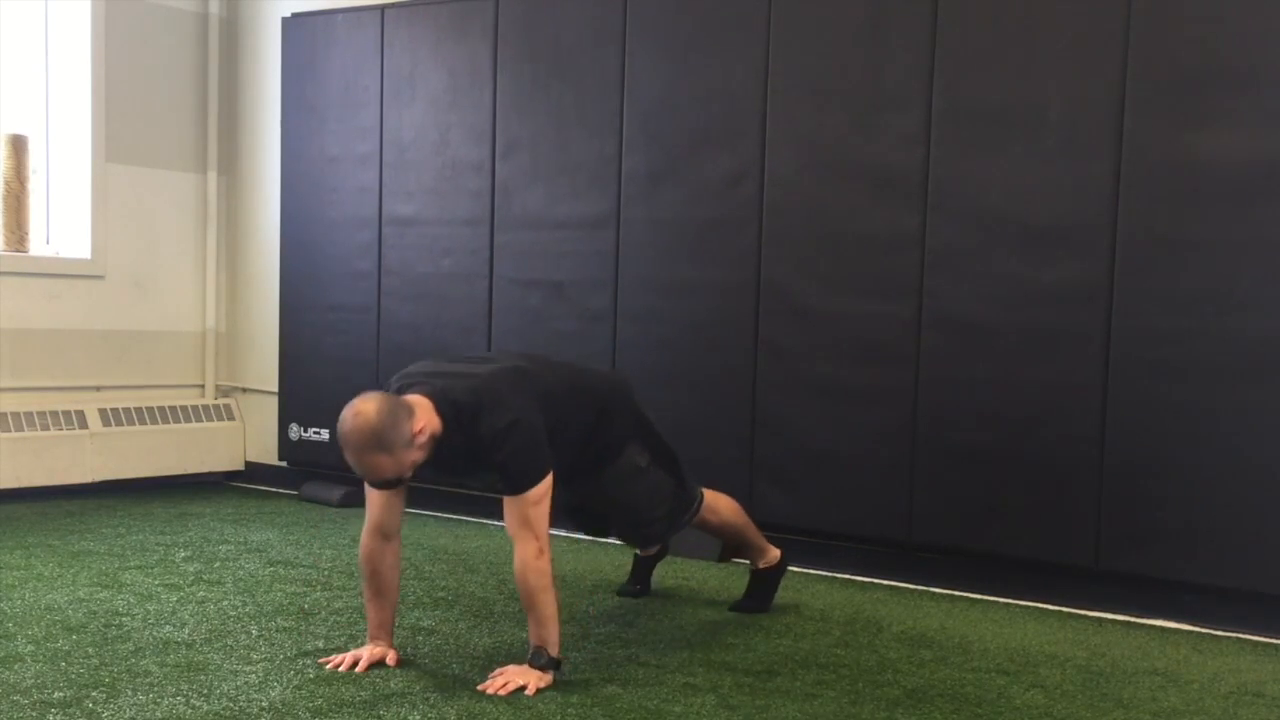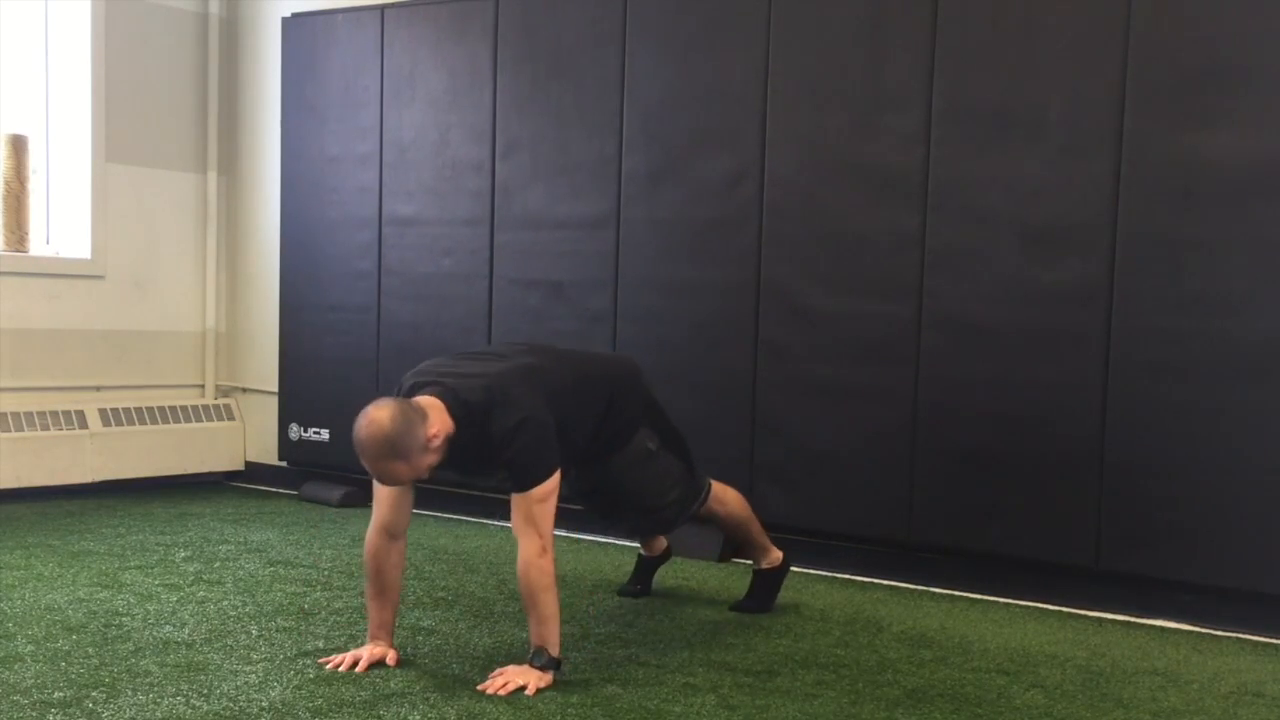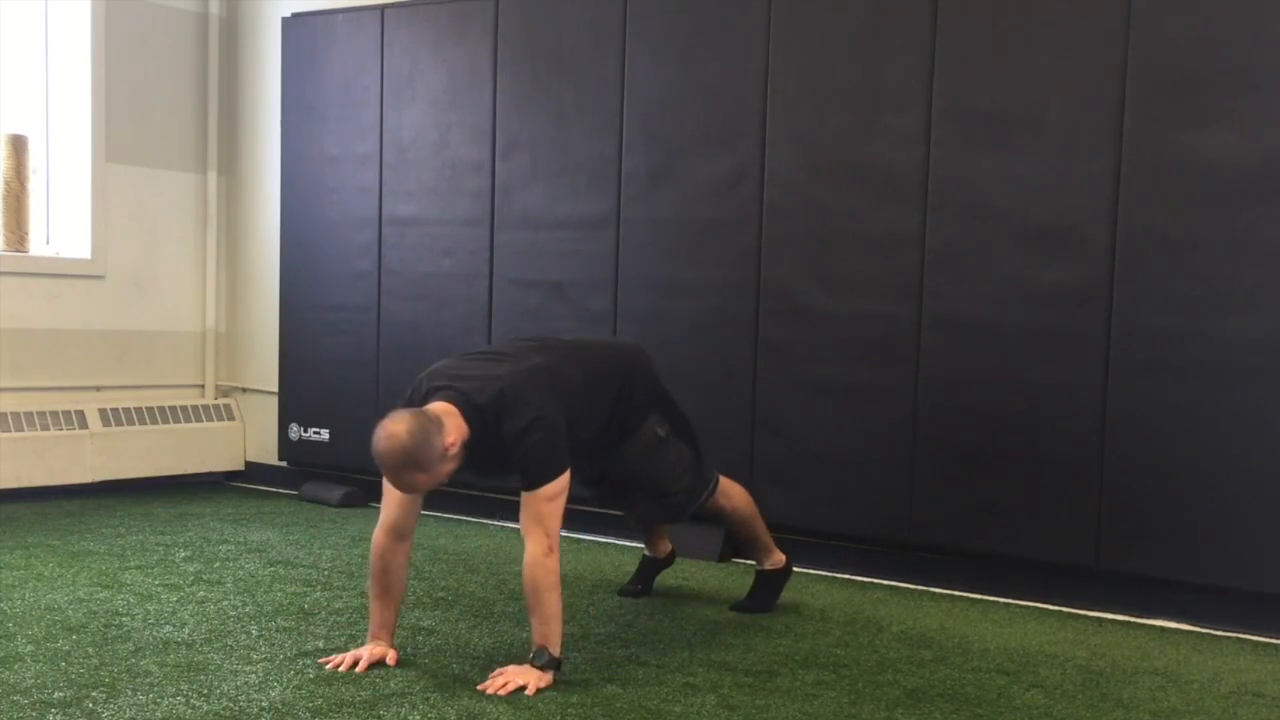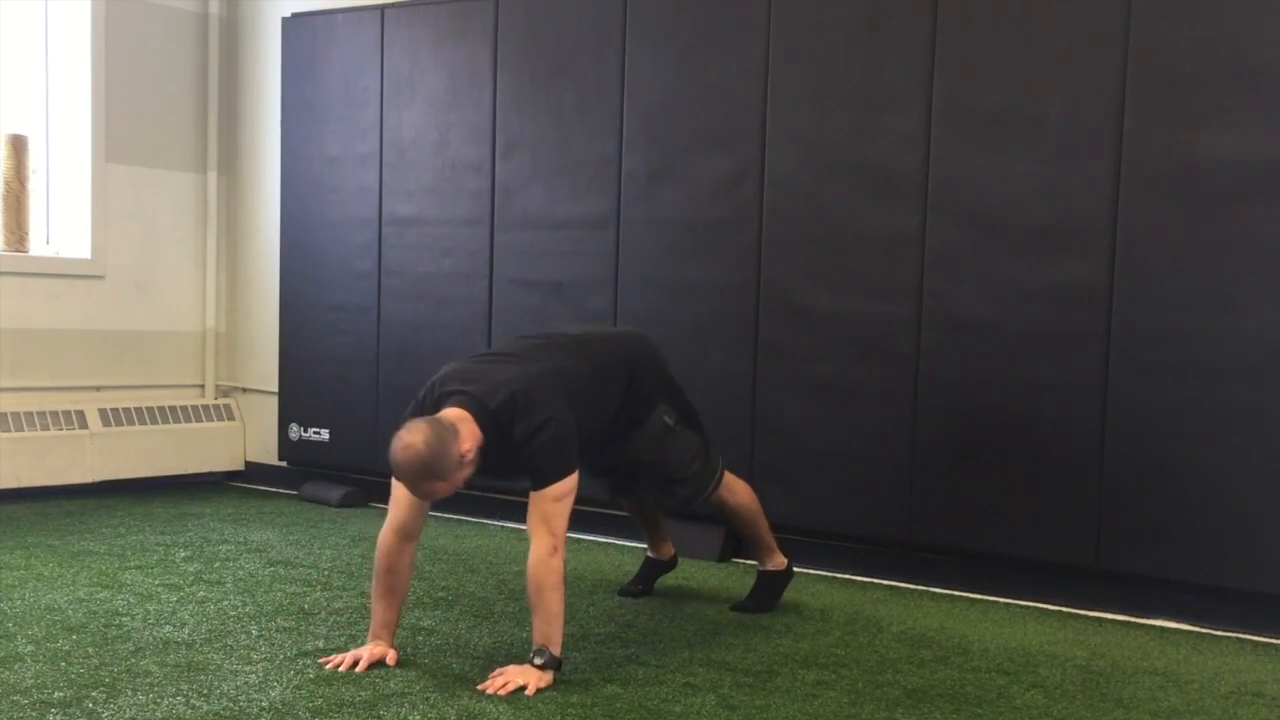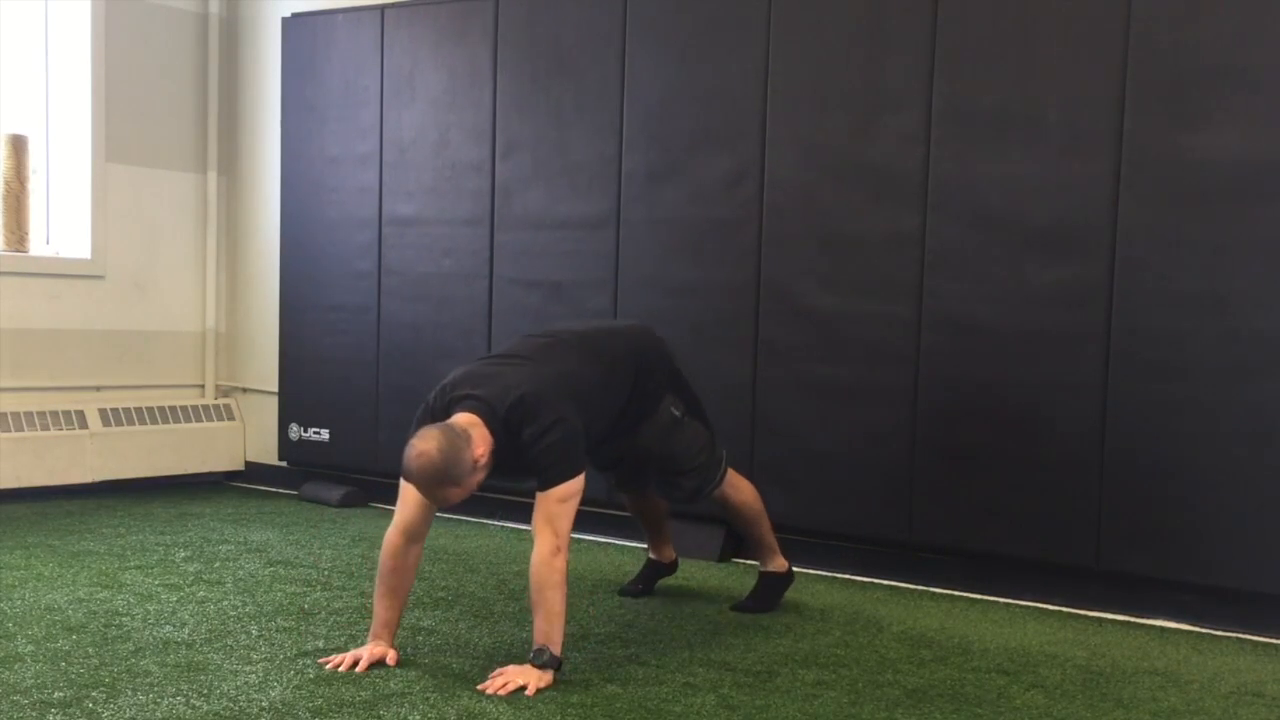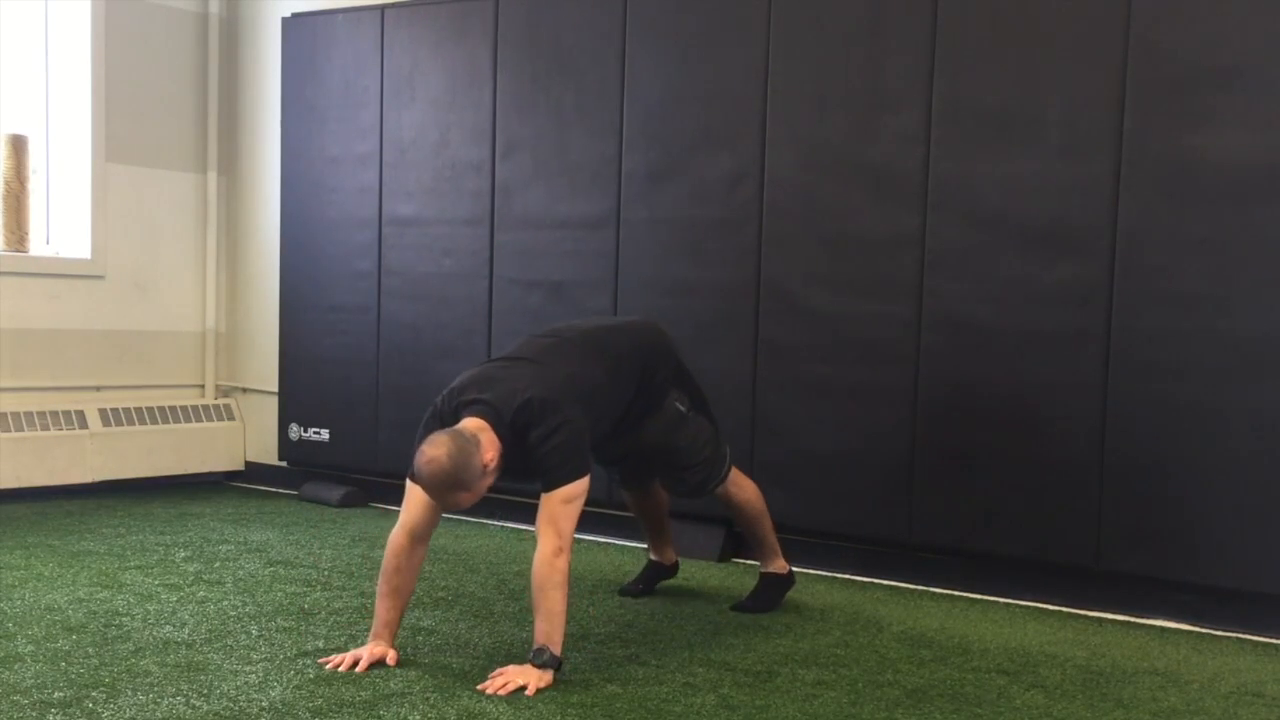
dt=0.1s
person 1, frame 1
left shoulder: (501, 422)
right shoulder: (388, 417)
left elbow: (530, 545)
right elbow: (380, 534)
left wrist: (543, 662)
right wrist: (378, 639)
left hip: (602, 421)
right hip: (554, 444)
left knee: (679, 507)
right knee: (613, 517)
left ankle: (766, 558)
right ankle: (649, 551)
person 1, frame 2
left shoulder: (512, 421)
right shoulder: (400, 417)
left elbow: (534, 544)
right elbow: (385, 533)
left wrist: (542, 663)
right wrist: (378, 640)
left hip: (616, 409)
right hip: (569, 418)
left knee: (686, 497)
right knee: (618, 503)
left ankle: (769, 561)
right ankle: (654, 551)
person 1, frame 3
left shoulder: (526, 422)
right shoulder: (411, 421)
left elbow: (541, 544)
right elbow: (393, 533)
left wrist: (543, 662)
right wrist: (379, 639)
left hip: (625, 392)
right hip: (579, 410)
left knee: (693, 489)
right knee: (629, 493)
left ankle: (772, 562)
right ankle: (658, 552)
person 1, frame 4
left shoulder: (536, 423)
right shoulder: (424, 420)
left elbow: (546, 544)
right elbow: (398, 534)
left wrist: (543, 662)
right wrist: (379, 639)
left hip: (636, 382)
right hip: (583, 377)
left knee: (703, 484)
right knee: (629, 484)
left ankle: (773, 565)
right ankle: (661, 555)
person 1, frame 5
left shoulder: (547, 425)
right shoulder: (433, 424)
left elbow: (550, 544)
right elbow: (405, 534)
left wrist: (544, 662)
right wrist: (380, 639)
left hip: (641, 372)
right hip: (585, 369)
left knee: (707, 479)
right knee: (634, 480)
left ankle: (774, 566)
right ankle: (662, 557)
person 1, frame 6
left shoulder: (552, 426)
right shoulder: (443, 425)
left elbow: (553, 546)
right elbow: (409, 534)
left wrist: (542, 662)
right wrist: (380, 638)
left hip: (647, 368)
right hip: (588, 358)
left knee: (712, 477)
right knee: (636, 477)
left ankle: (775, 568)
right ankle: (663, 559)
